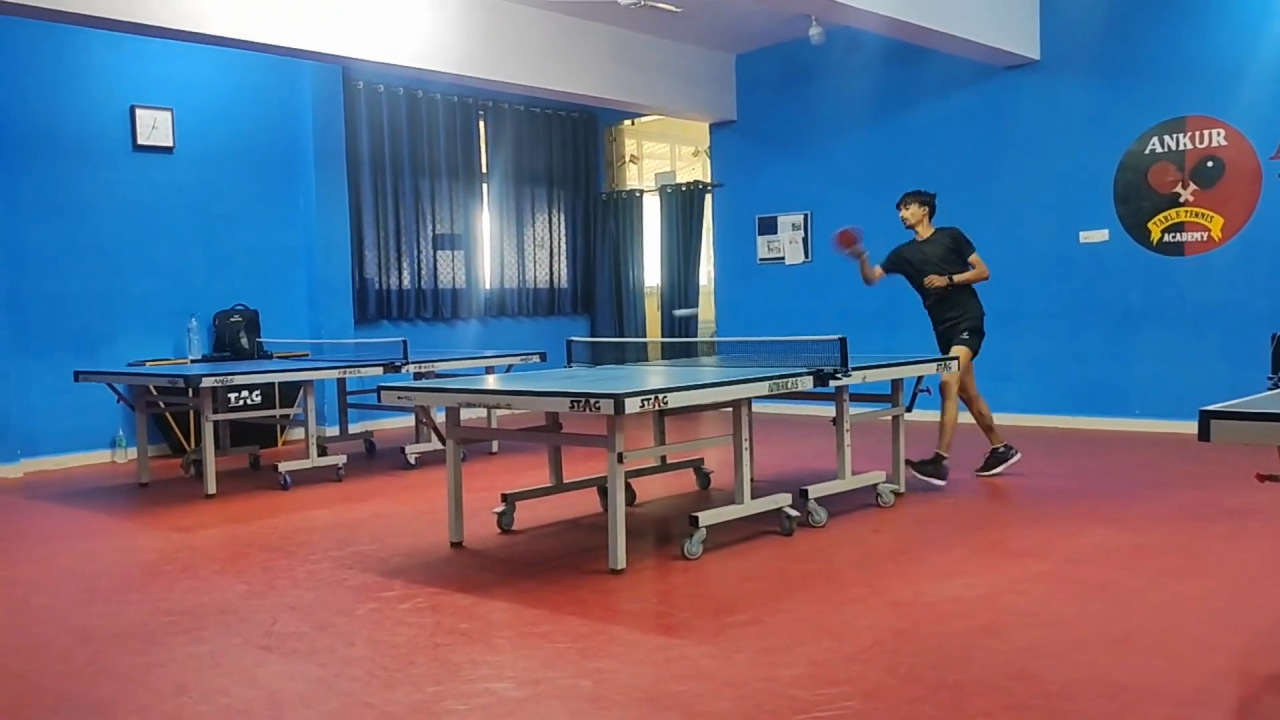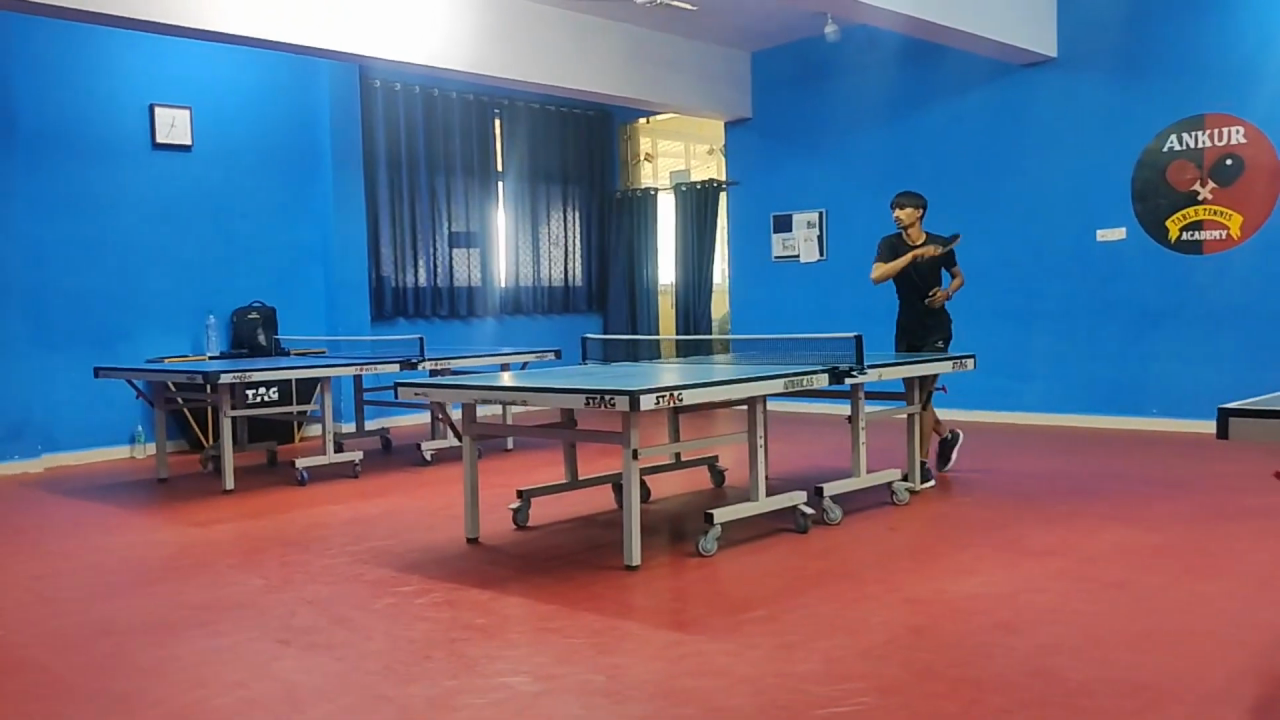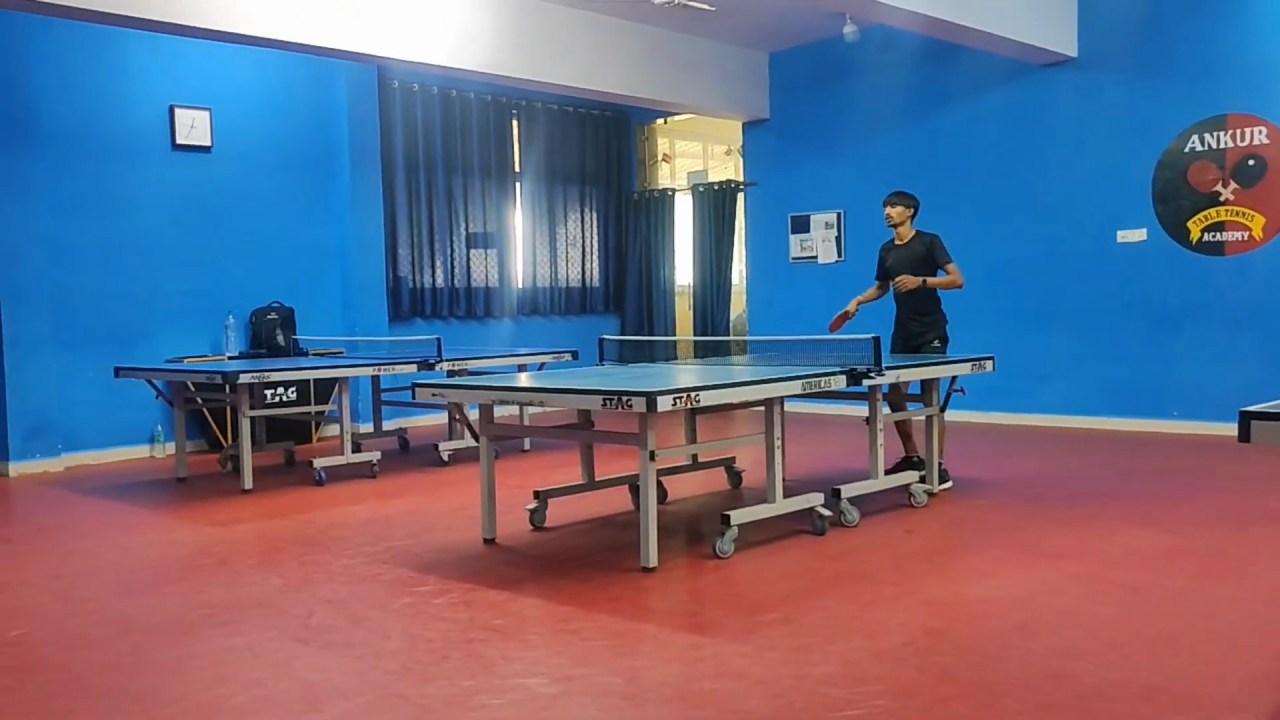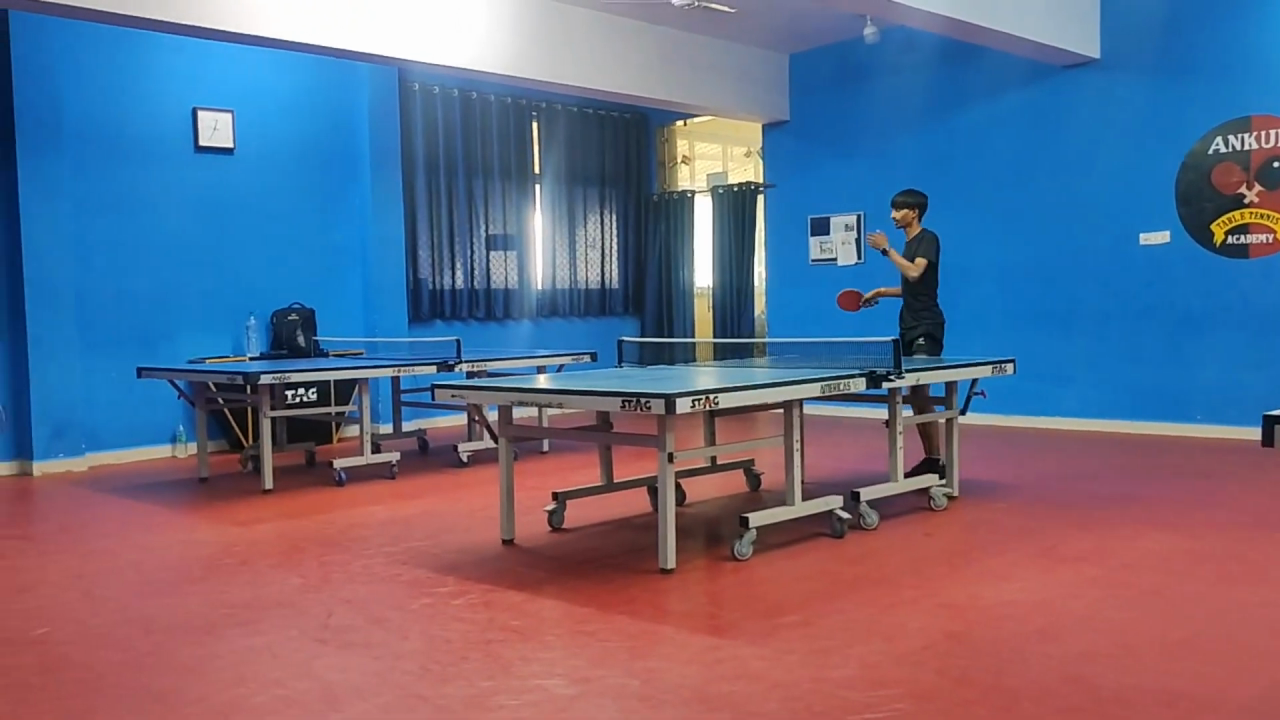
dt=0.3s
person 1, frame 1
left shoulder: (951, 236)
right shoulder: (903, 252)
left elbow: (983, 272)
right elbow: (872, 279)
left wrist: (949, 279)
right wrist: (861, 258)
left hip: (967, 320)
right hip: (943, 327)
left knee: (949, 382)
right knee: (968, 391)
left ankle: (941, 460)
right ankle: (1002, 450)
person 1, frame 2
left shoulder: (940, 245)
right shoulder: (890, 244)
left elbow: (959, 277)
right elbow: (876, 277)
left wrist: (947, 292)
right wrist: (913, 254)
left hip: (936, 329)
right hip: (906, 330)
left knee: (922, 394)
left ankle: (923, 465)
right ankle: (946, 436)
person 1, frame 3
left shoulder: (930, 242)
right shoulder: (886, 250)
left elbow: (957, 280)
right elbow: (881, 286)
left wrist: (920, 281)
right wrist: (858, 302)
left hip: (932, 330)
right hip: (903, 332)
right knee: (894, 395)
left ankle: (939, 467)
right ankle: (912, 457)
person 1, frame 4
left shoulder: (928, 238)
right shoulder: (908, 244)
left elbow: (914, 273)
left wrist: (887, 249)
right wrist: (881, 292)
left hip: (927, 327)
right hip: (909, 327)
left knee: (918, 391)
right knee: (914, 396)
left ankle: (940, 460)
right ankle: (931, 458)
